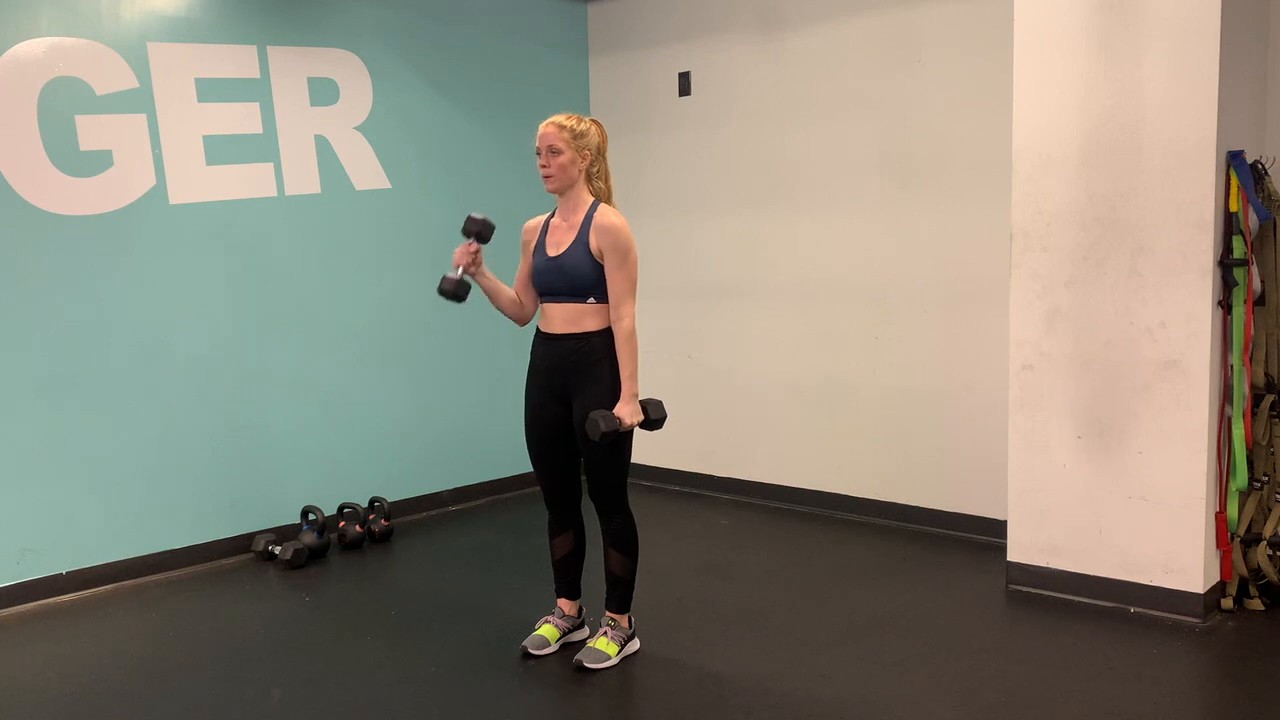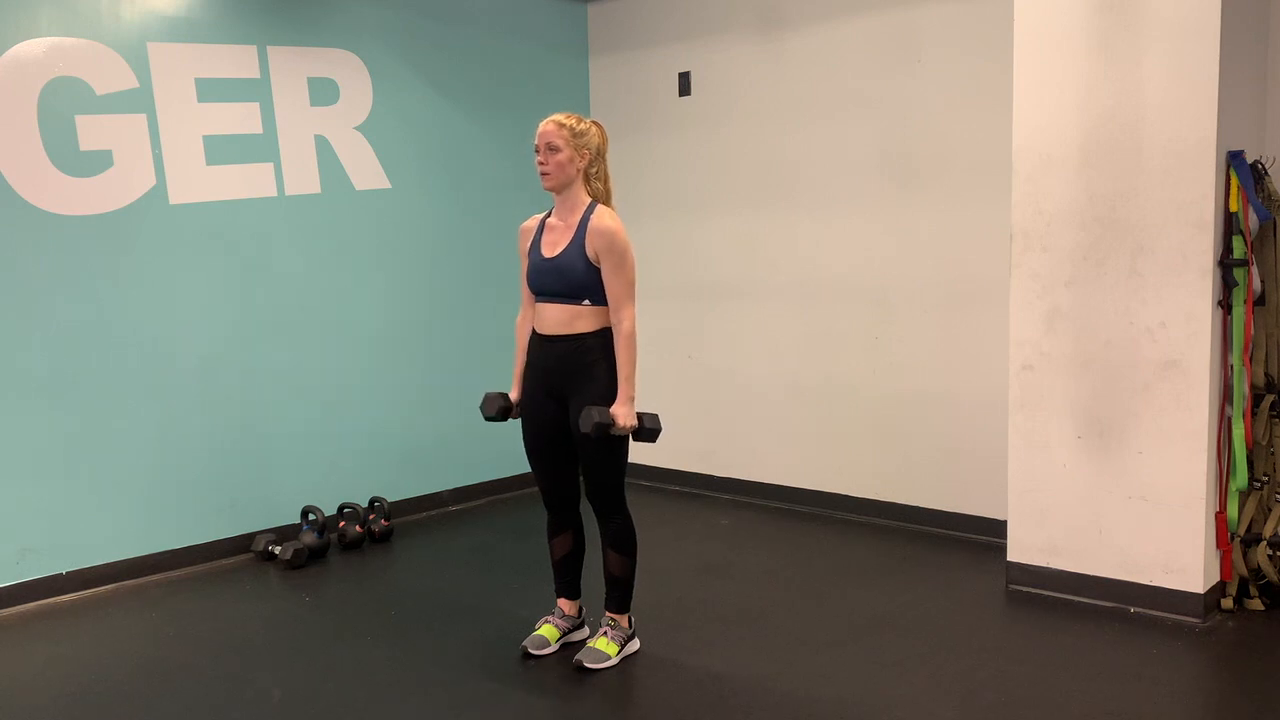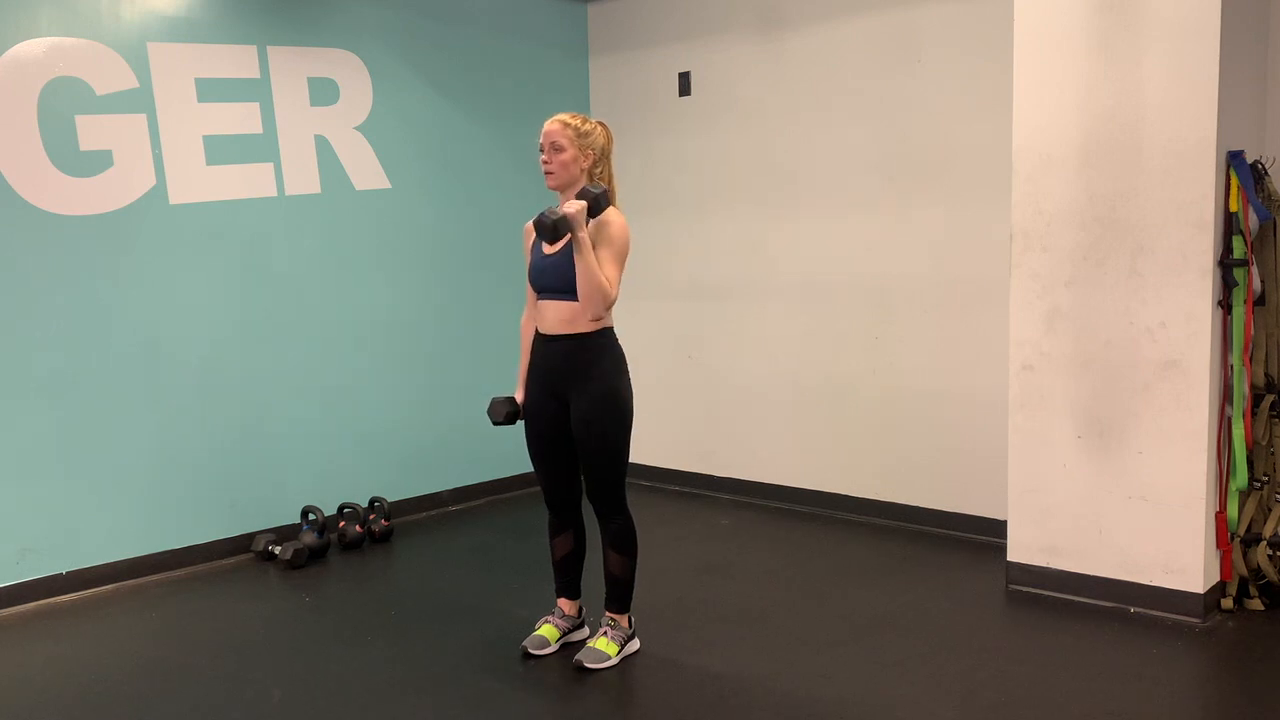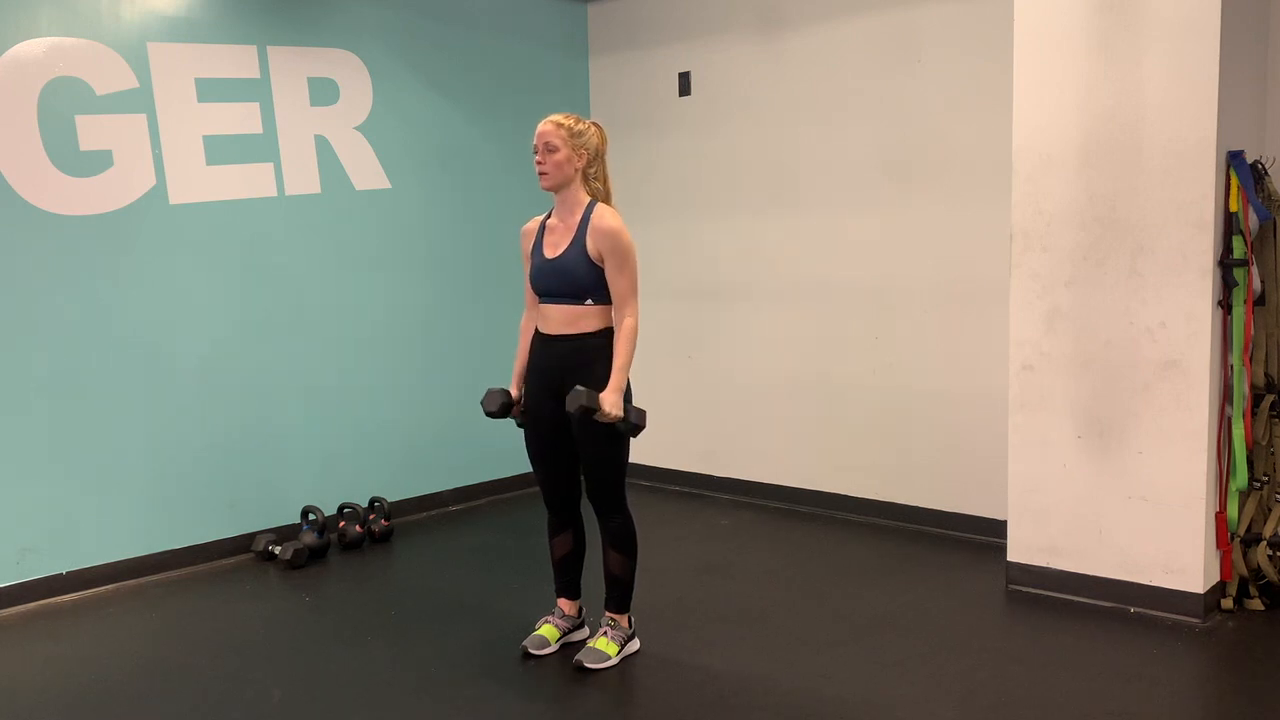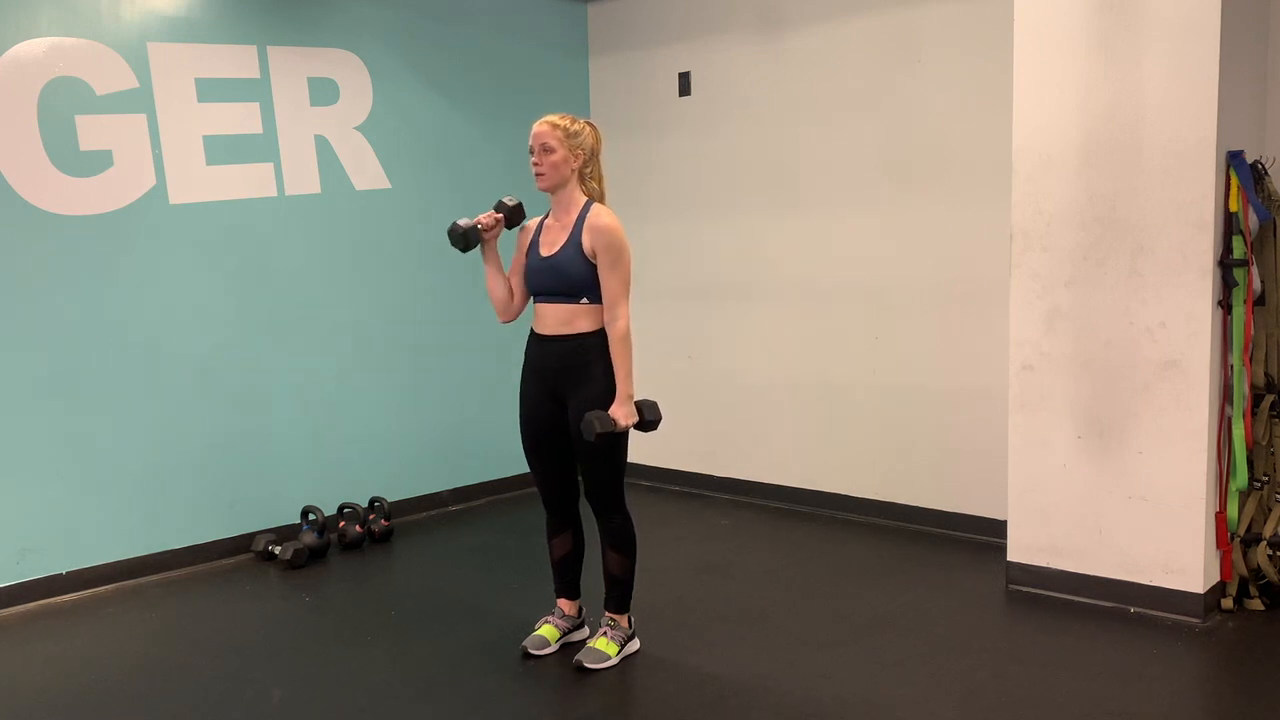
dt=1s
person 1, frame 1
left shoulder: (608, 225)
right shoulder: (535, 229)
left elbow: (624, 316)
right elbow: (522, 310)
left wrist: (629, 394)
right wrist: (479, 273)
left hip: (596, 367)
right hip: (545, 367)
left knee: (608, 499)
right knee: (557, 498)
left ankle: (619, 623)
right ankle: (567, 611)
person 1, frame 2
left shoulder: (603, 226)
right shoulder: (531, 230)
left elbow: (624, 318)
left wrist: (625, 396)
right wrist: (516, 382)
left hip: (591, 368)
right hip: (543, 371)
left knee: (606, 500)
right knee: (556, 499)
left ankle: (619, 623)
right ankle: (567, 611)
person 1, frame 3
left shoulder: (607, 222)
right shoulder: (535, 229)
left elbow: (597, 305)
left wrist: (581, 232)
right wrist: (521, 382)
left hip: (595, 367)
right hip: (546, 369)
left knee: (607, 500)
right knee: (558, 499)
left ankle: (619, 623)
right ankle: (567, 611)
person 1, frame 4
left shoulder: (605, 225)
right shoulder: (532, 231)
left elbow: (627, 315)
left wrist: (615, 387)
right wrist: (517, 379)
left hip: (592, 367)
right hip: (545, 370)
left knee: (607, 500)
right knee: (557, 499)
left ankle: (620, 623)
right ankle: (567, 611)
person 1, frame 5
left shoulder: (601, 224)
right shoulder: (530, 230)
left elbow: (618, 316)
right elbow: (507, 309)
left wrist: (624, 395)
right wrist: (489, 249)
left hip: (590, 368)
right hip: (538, 368)
left knee: (604, 500)
right knee: (555, 499)
left ankle: (618, 624)
right ankle: (567, 610)
